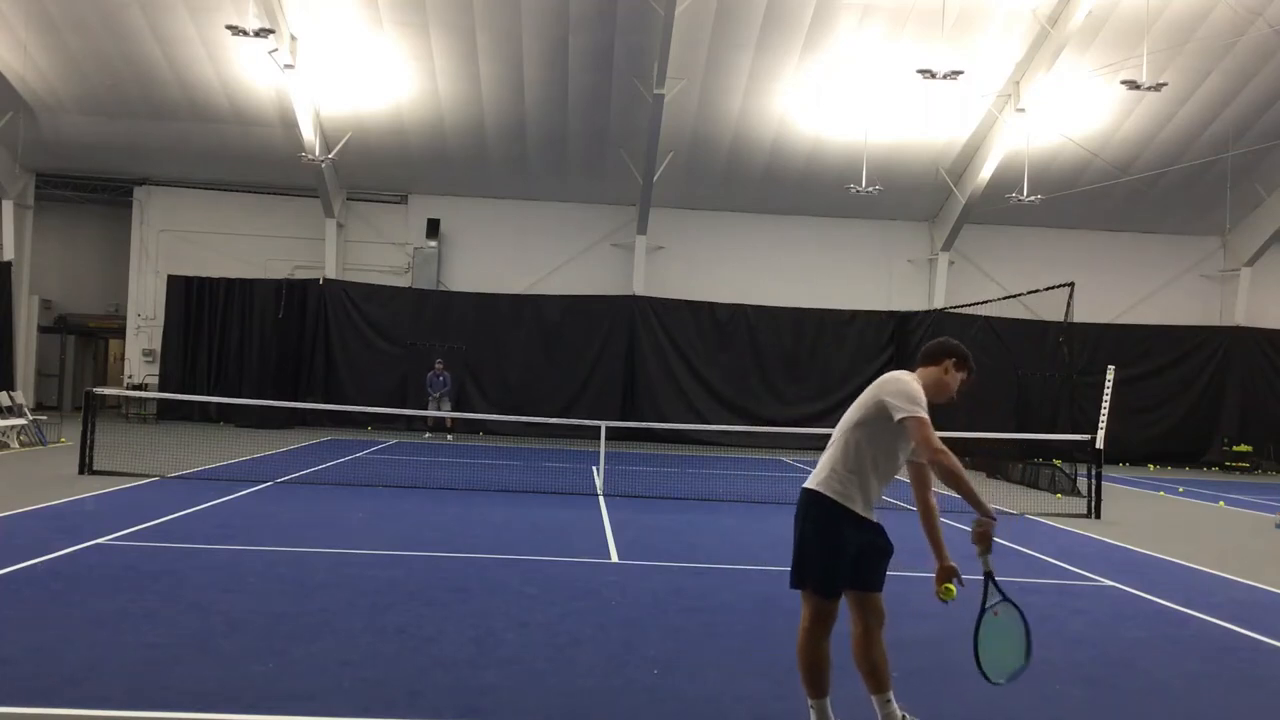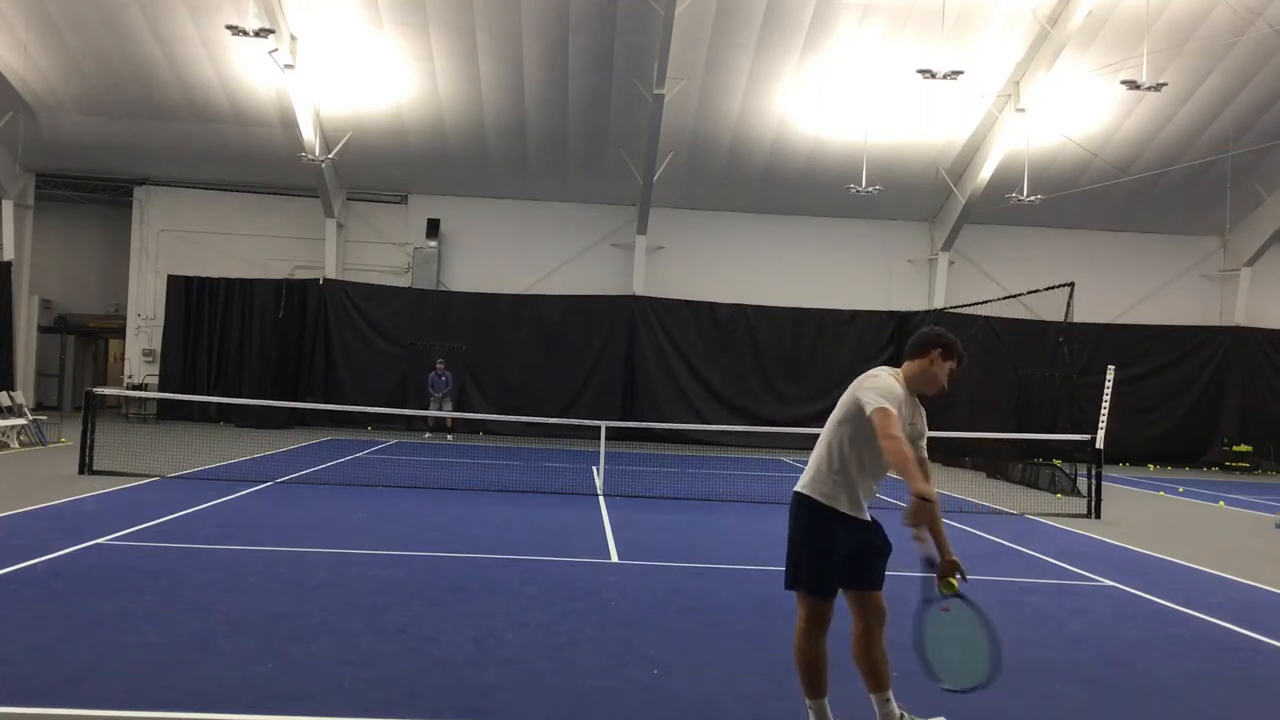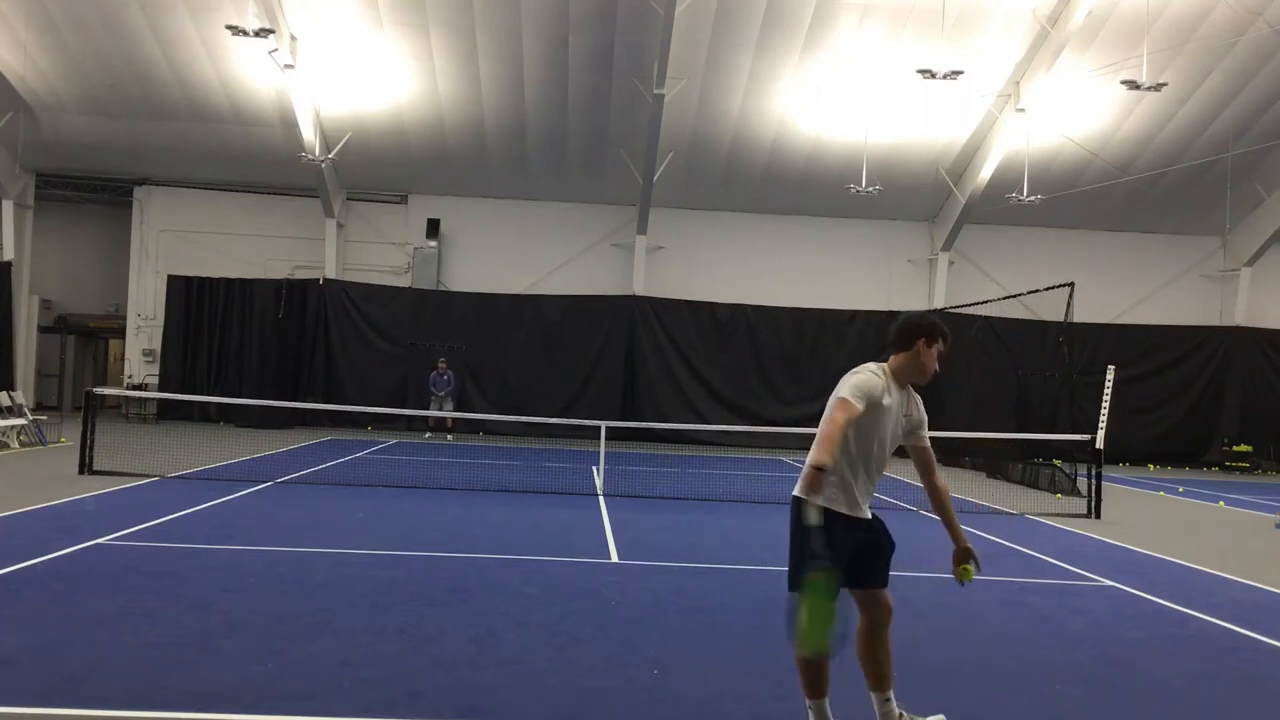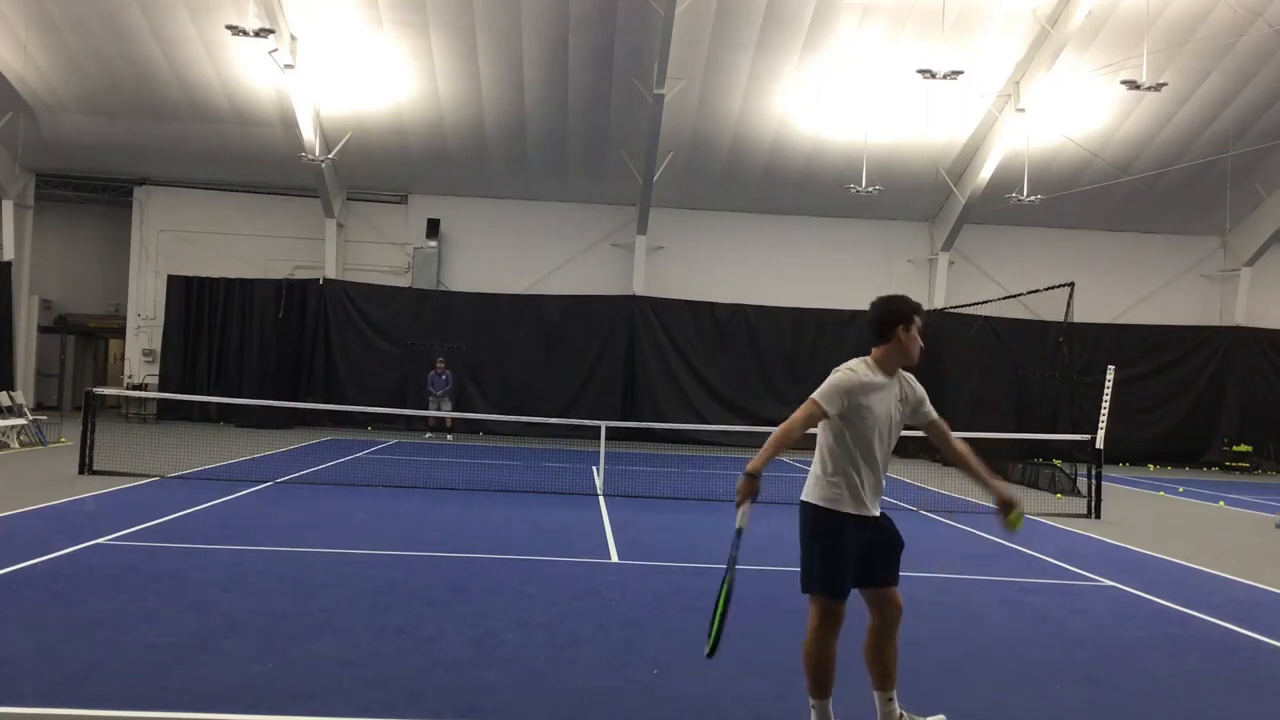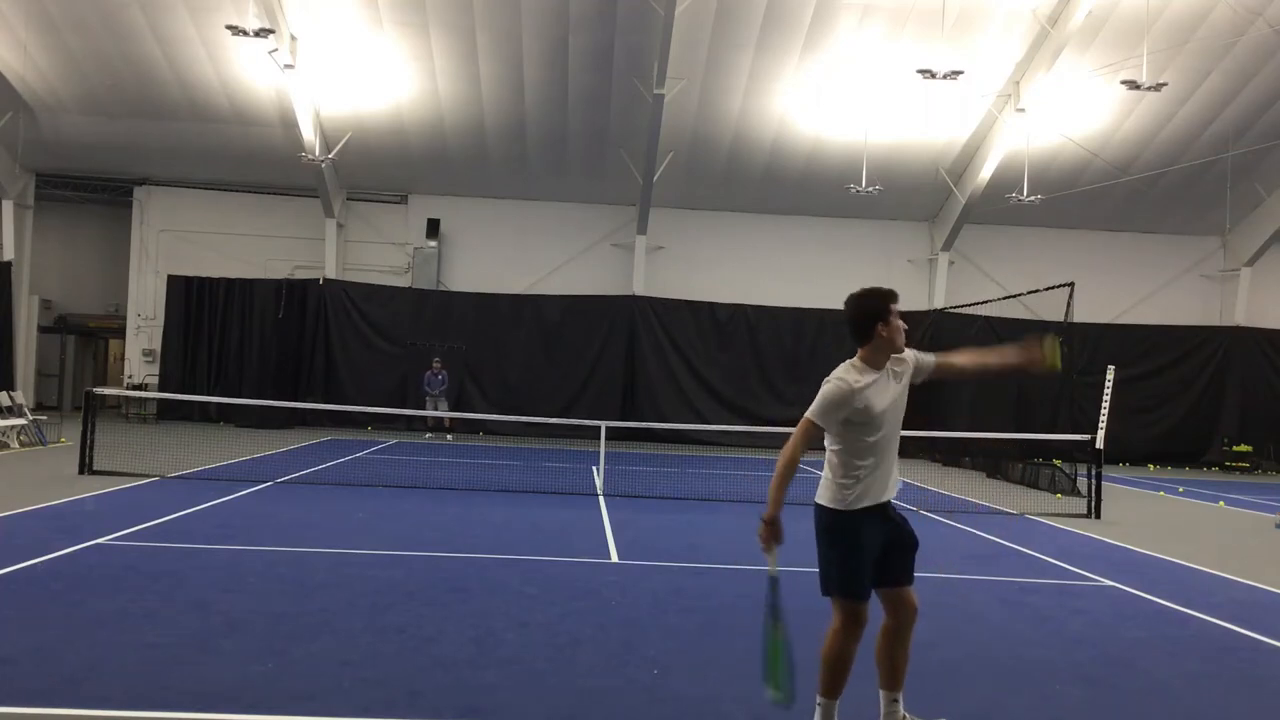
dt=0.2s
person 1, frame 1
left shoulder: (919, 413)
right shoulder: (902, 385)
left elbow: (923, 495)
right elbow: (937, 455)
left wrist: (941, 559)
right wrist: (983, 511)
left hip: (862, 516)
right hip: (828, 505)
left knee: (870, 616)
right knee: (819, 615)
person 1, frame 2
left shoulder: (915, 413)
right shoulder: (881, 383)
left elbow: (923, 482)
right elbow: (889, 437)
left wrist: (944, 552)
right wrist: (919, 491)
left hip: (857, 515)
right hip: (819, 507)
left knee: (872, 614)
right knee: (815, 617)
person 1, frame 3
left shoulder: (912, 405)
right shoulder: (867, 381)
left elbow: (931, 476)
right elbow: (838, 419)
left wrist: (958, 540)
right wrist: (819, 460)
left hip: (860, 515)
right hip: (819, 507)
left knee: (878, 610)
person 1, frame 4
left shoulder: (908, 387)
right shoulder: (850, 379)
left elbow: (948, 441)
right elbow: (797, 422)
left wrist: (993, 486)
right wrist: (755, 469)
left hip: (870, 514)
right hip: (828, 512)
left knee: (888, 609)
right knee: (827, 617)
person 1, frame 5
left shoulder: (901, 363)
right shoulder: (844, 386)
left elbow: (955, 362)
right elbow: (797, 444)
left wrist: (1014, 357)
right wrist: (772, 509)
left hip: (881, 509)
right hip: (844, 515)
left knee: (904, 609)
right knee: (849, 620)
